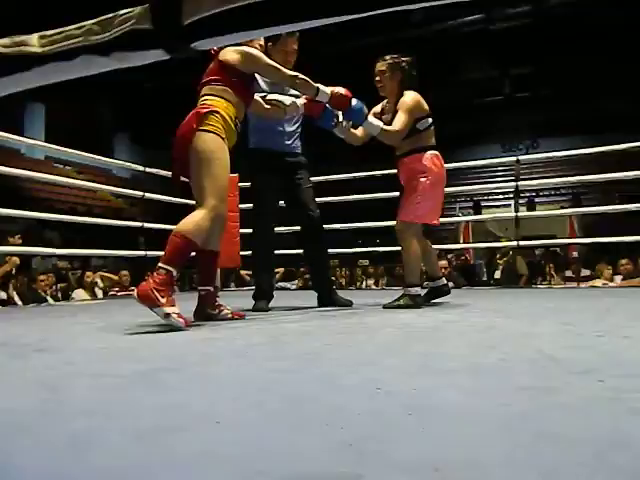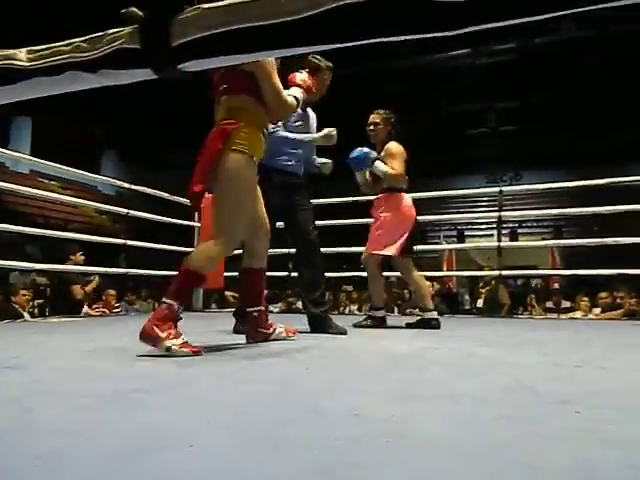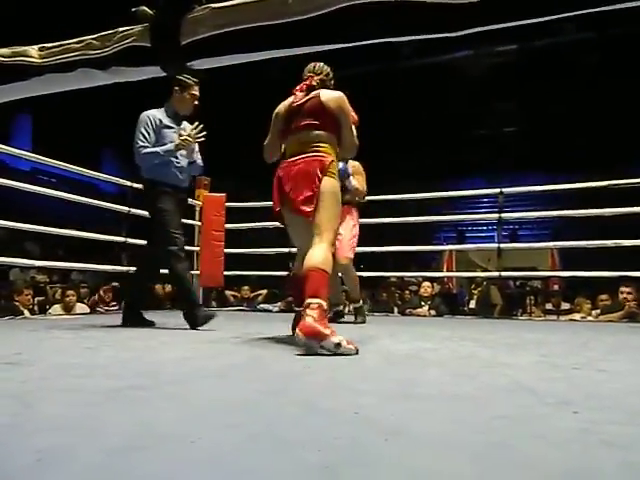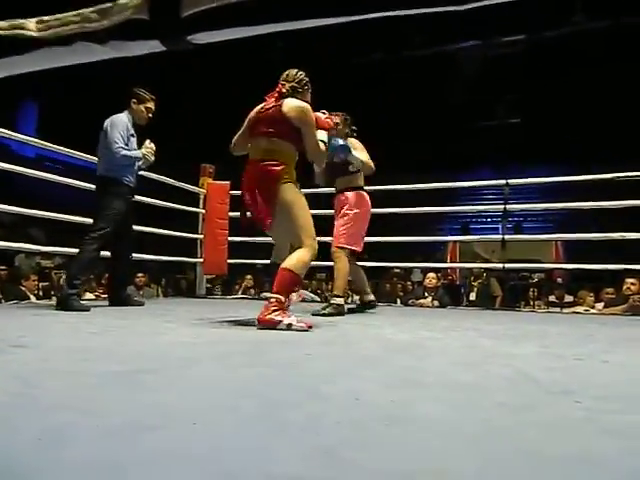
dt=1s
person 1, frame 1
left shoulder: (235, 78)
right shoulder: (242, 54)
left elbow: (266, 110)
right elbow: (291, 79)
left wrist: (303, 105)
right wrist: (328, 93)
left hip: (203, 131)
right hip: (209, 127)
left knee: (217, 218)
right knee: (211, 209)
left ankle: (207, 301)
right ankle: (158, 284)
person 1, frame 2
left shoulder: (227, 71)
right shoulder: (260, 58)
right elbow: (281, 107)
right wrist: (300, 90)
left hip: (227, 148)
right hip: (237, 146)
left knee: (259, 239)
right knee: (224, 238)
left ankle: (258, 324)
right ankle: (162, 321)
person 1, frame 3
left shoulder: (285, 106)
right shoulder: (335, 98)
left elbow: (269, 154)
right elbow: (349, 150)
right wrist: (350, 124)
left hip: (286, 177)
right hip: (316, 172)
left knee: (304, 250)
right knee: (323, 242)
left ankle: (304, 317)
right ankle: (313, 318)
person 1, frame 4
left shoulder: (260, 109)
right shoulder: (300, 107)
left elbow: (236, 148)
right elbow: (317, 157)
right wrist: (322, 129)
left hip: (254, 181)
right hip: (277, 180)
left knee: (286, 244)
right knee: (307, 247)
left ankle: (277, 299)
right ankle: (274, 309)
person 2, frame 1
right shoulder: (255, 79)
left hip: (295, 160)
right hip: (264, 160)
left knee: (312, 220)
right knee: (264, 225)
left ankle: (325, 291)
right ankle: (263, 293)
person 2, frame 2
left shoulder: (310, 115)
right elbow: (271, 136)
left wrist: (320, 163)
right wrist: (314, 139)
left hip: (296, 183)
right hip: (270, 179)
left knee: (309, 244)
left ankle: (319, 315)
right ankle: (244, 315)
person 2, frame 3
left shoulder: (189, 129)
right shoulder: (151, 118)
left elbow: (197, 170)
right elbow: (141, 155)
left wrist: (191, 152)
right wrist: (174, 147)
left hip: (179, 194)
right hip: (159, 191)
left knee: (155, 252)
right knee: (174, 246)
left ankle: (132, 310)
right ankle: (192, 310)
person 2, frame 4
left shoulder: (128, 127)
right shoulder: (118, 121)
right elbow: (117, 154)
left wrist: (144, 161)
right wrist: (141, 153)
left hip: (123, 191)
right hip: (113, 189)
left knee: (123, 242)
right knee: (97, 238)
left ankle: (118, 292)
right ankle: (69, 293)
person 3, frame 1
left shoulder: (410, 99)
right shoulder: (381, 109)
left elbow: (394, 135)
right elbow: (358, 138)
left wrist: (366, 120)
right wrist: (337, 125)
left hip: (425, 167)
right hip: (410, 170)
left knee: (407, 227)
right knee: (412, 231)
left ankle: (412, 292)
right ankle: (438, 283)
person 3, frame 2
left shoulder: (392, 148)
right shoulder: (375, 153)
left elbow: (396, 178)
right elbow: (368, 189)
left wrist: (374, 163)
right wrist: (360, 170)
left hip: (394, 206)
right hip: (389, 207)
left knee: (370, 259)
right knee: (405, 266)
left ankle: (377, 314)
right ankle: (430, 315)
person 3, frame 3
left shoulder: (353, 166)
left elbow: (361, 194)
left wrist: (348, 179)
left hip: (346, 214)
left knee: (343, 261)
left ankle: (357, 305)
right ankle: (337, 309)
person 3, frame 4
left shoulder: (352, 144)
right shoulder: (330, 153)
left elbow: (369, 167)
right elbow: (320, 181)
left wrist: (350, 155)
left hip: (355, 202)
right hip: (342, 204)
left knee: (338, 250)
right knee: (346, 255)
left ankle: (337, 302)
right ankle: (367, 297)
